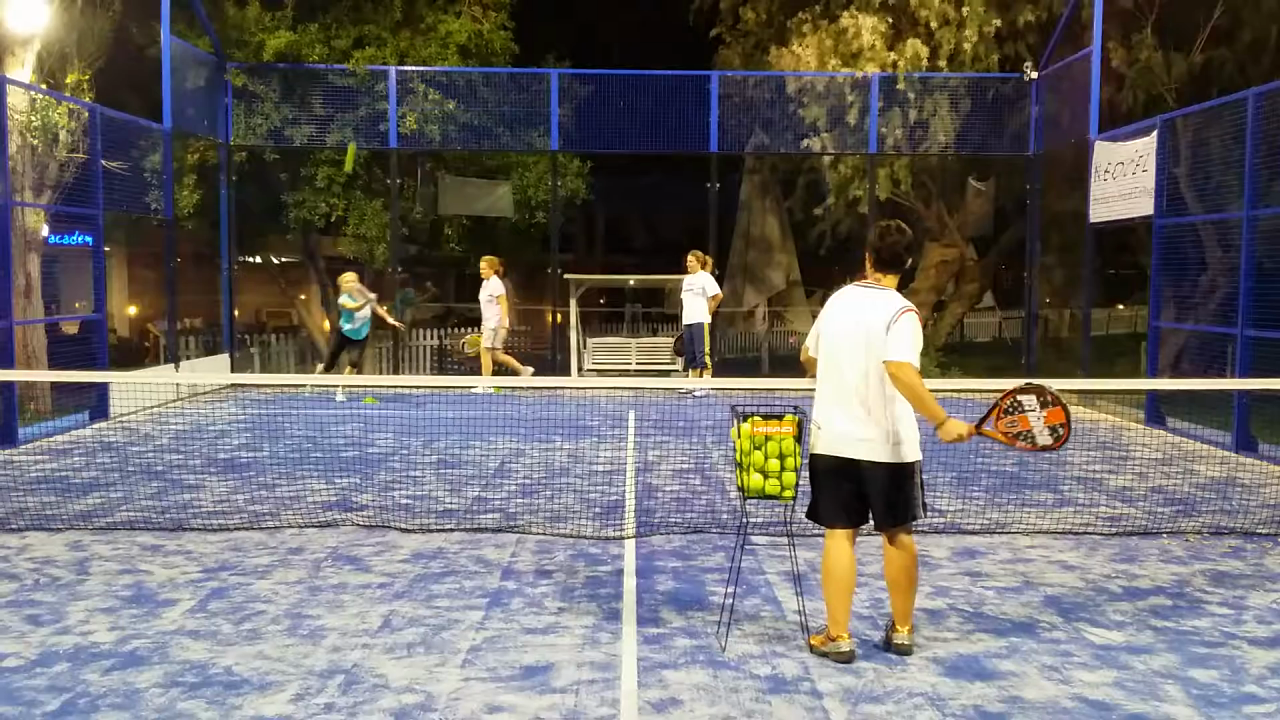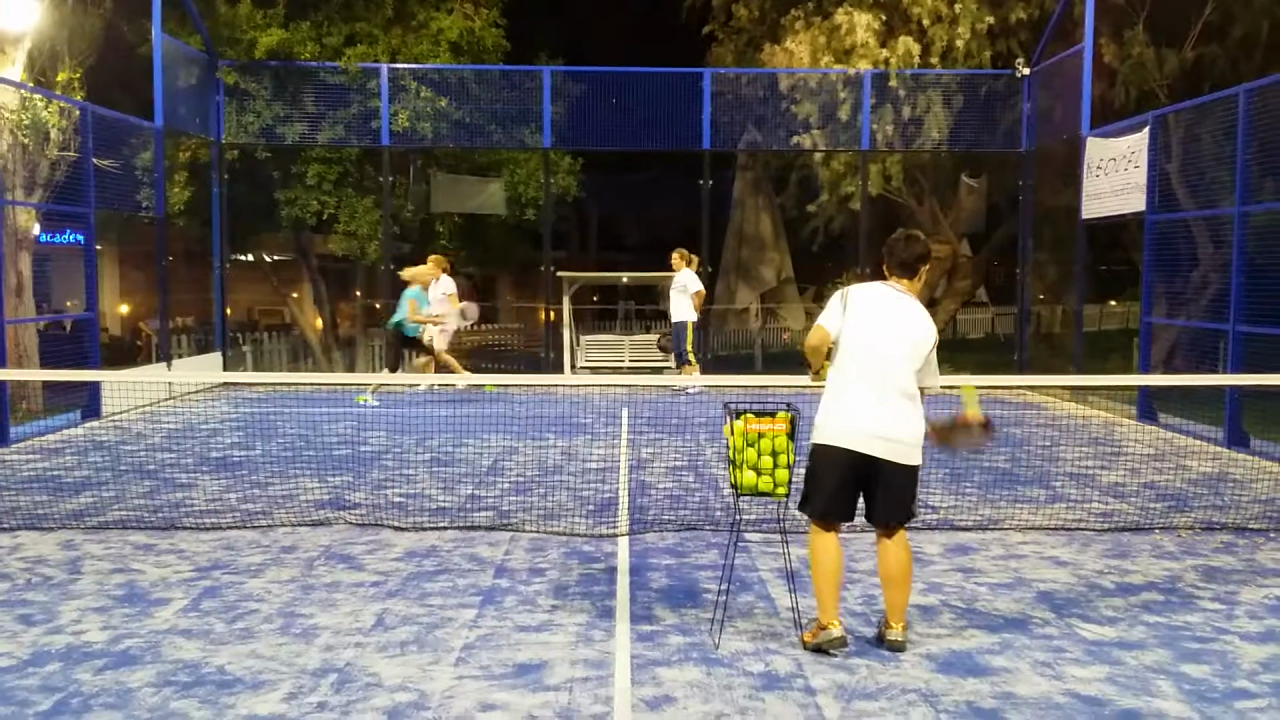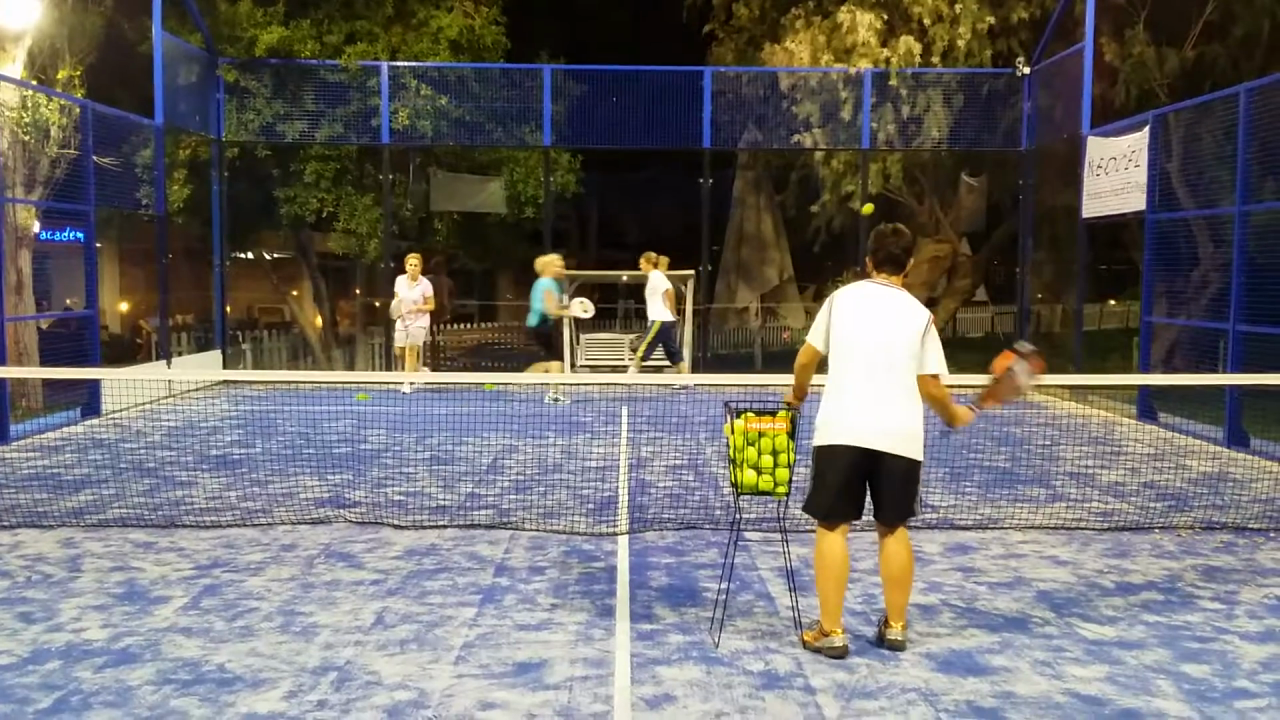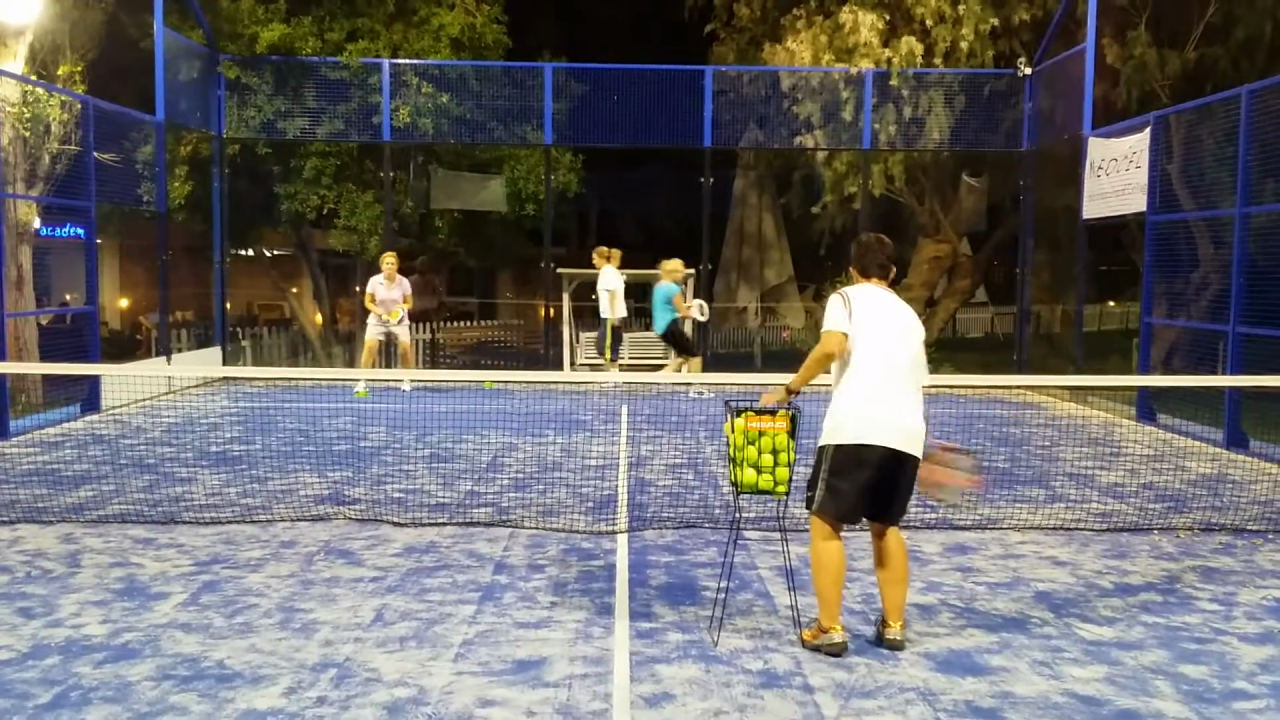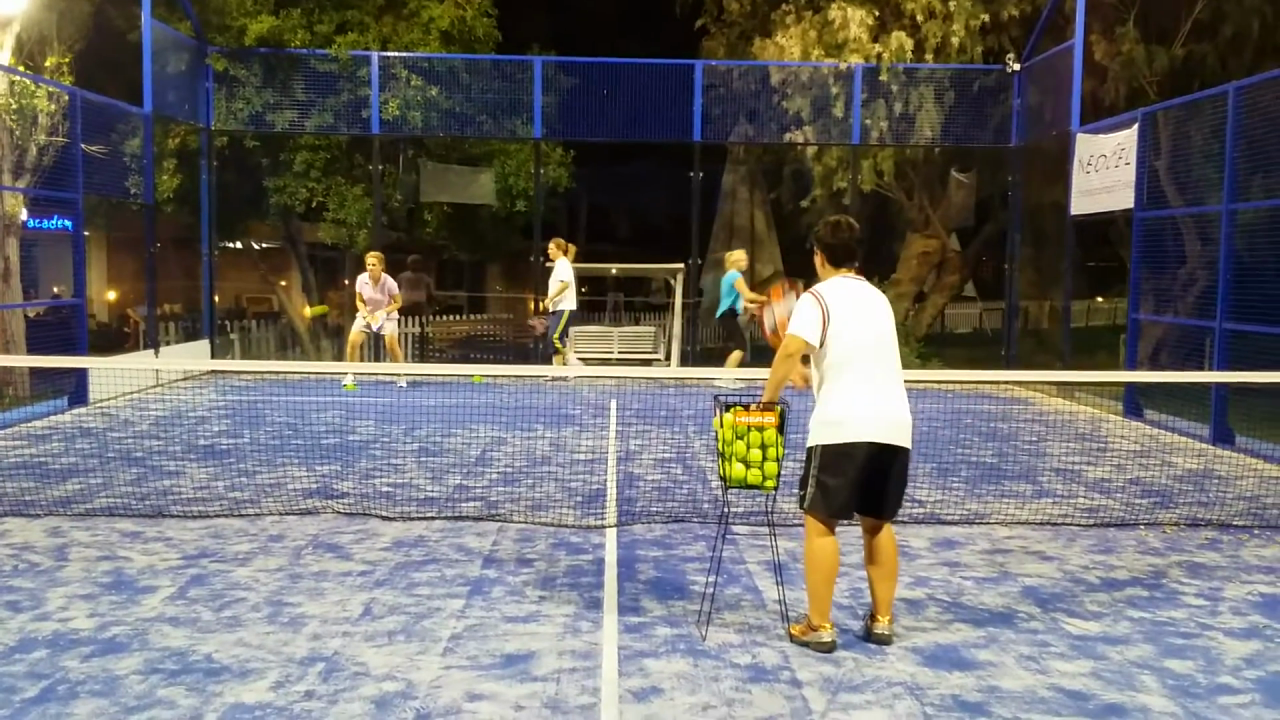
dt=0.5s
person 1, frame 1
left shoulder: (837, 299)
right shoulder: (901, 312)
left elbow: (808, 357)
right elbow: (900, 372)
right wrist: (942, 421)
left hip: (831, 440)
right hip: (887, 445)
left knee: (839, 535)
right knee: (897, 535)
left ankle: (838, 636)
right ankle: (902, 630)
person 1, frame 2
left shoulder: (852, 295)
right shoulder: (926, 323)
left elbow: (816, 343)
left wrist: (818, 368)
left hip: (840, 432)
right hip: (899, 440)
left knee: (825, 526)
right knee: (891, 532)
left ankle: (828, 626)
right ankle: (895, 627)
person 1, frame 3
left shoulder: (842, 297)
right shoulder: (919, 314)
left elbow: (806, 359)
right elbow: (930, 386)
left wrist: (797, 391)
right wrist: (954, 415)
left hip: (841, 430)
right hip: (899, 436)
left knee: (831, 528)
right knee: (893, 529)
left ankle: (831, 631)
right ankle: (895, 626)
person 1, frame 4
left shoulder: (846, 298)
right shoulder: (909, 315)
left elbow: (831, 347)
left wrist: (789, 389)
left hip: (856, 429)
right hip: (906, 434)
left knee: (825, 524)
right knee: (886, 527)
left ankle: (830, 629)
right ankle: (894, 626)
person 1, frame 5
left shoulder: (819, 296)
right shoulder: (878, 298)
left elbow: (791, 351)
left wrist: (767, 399)
right wrist: (812, 375)
left hip: (843, 426)
right hip: (893, 426)
left knee: (819, 522)
right knee: (877, 524)
left ankle: (818, 626)
right ankle: (881, 621)
